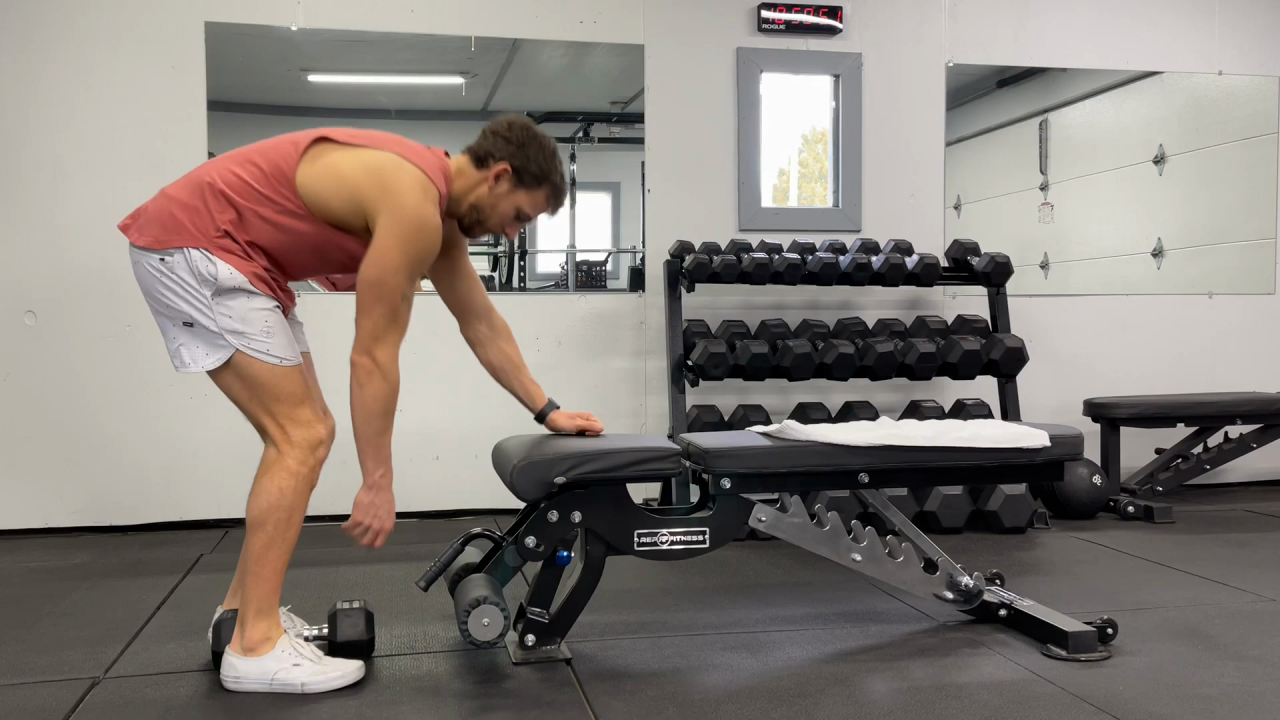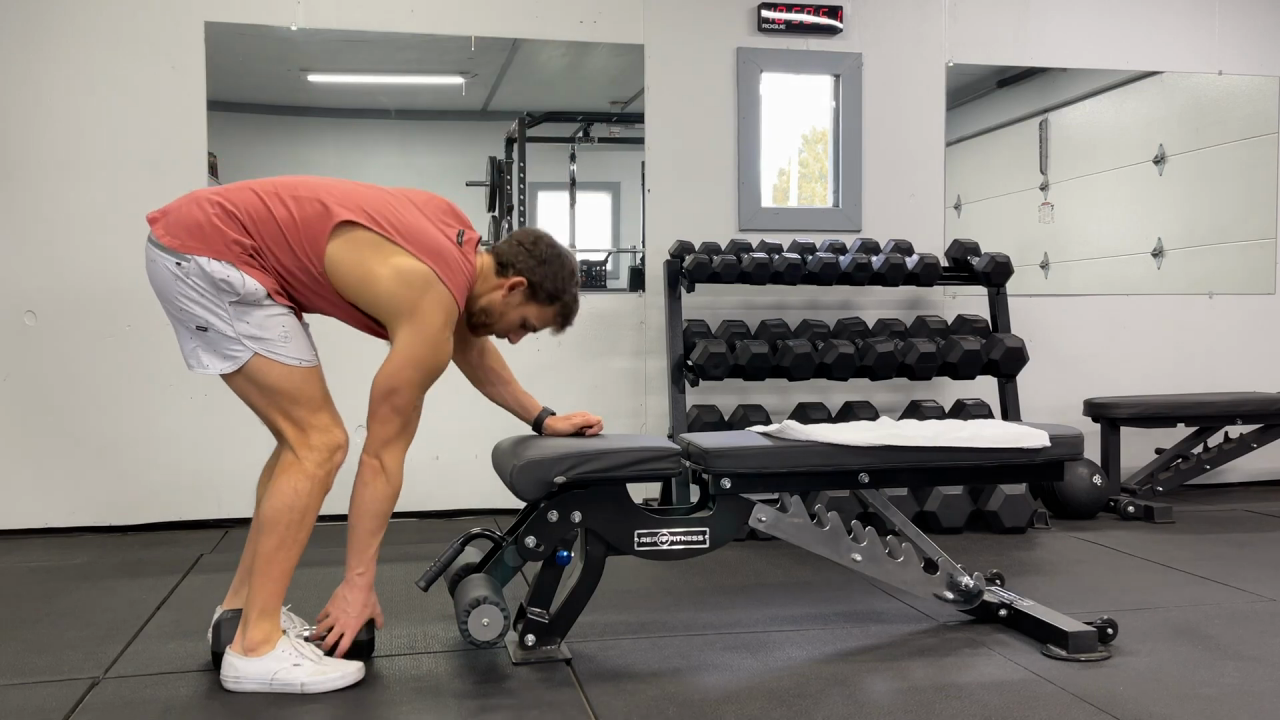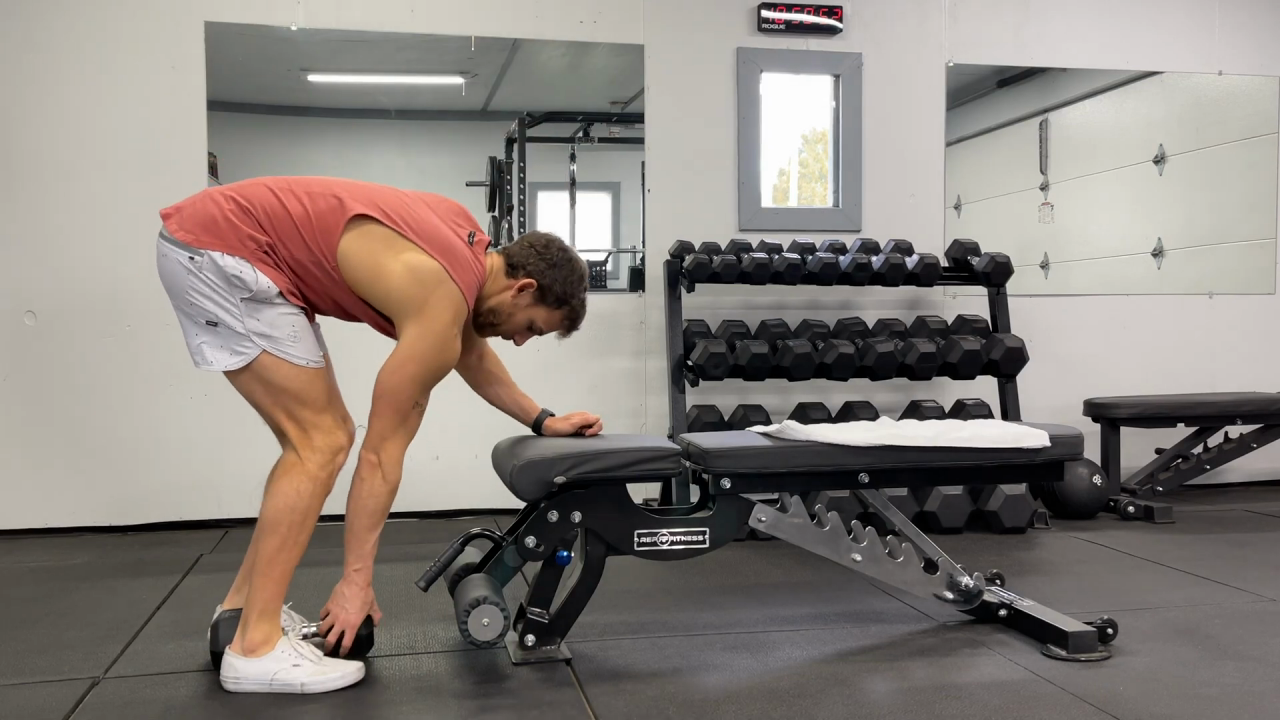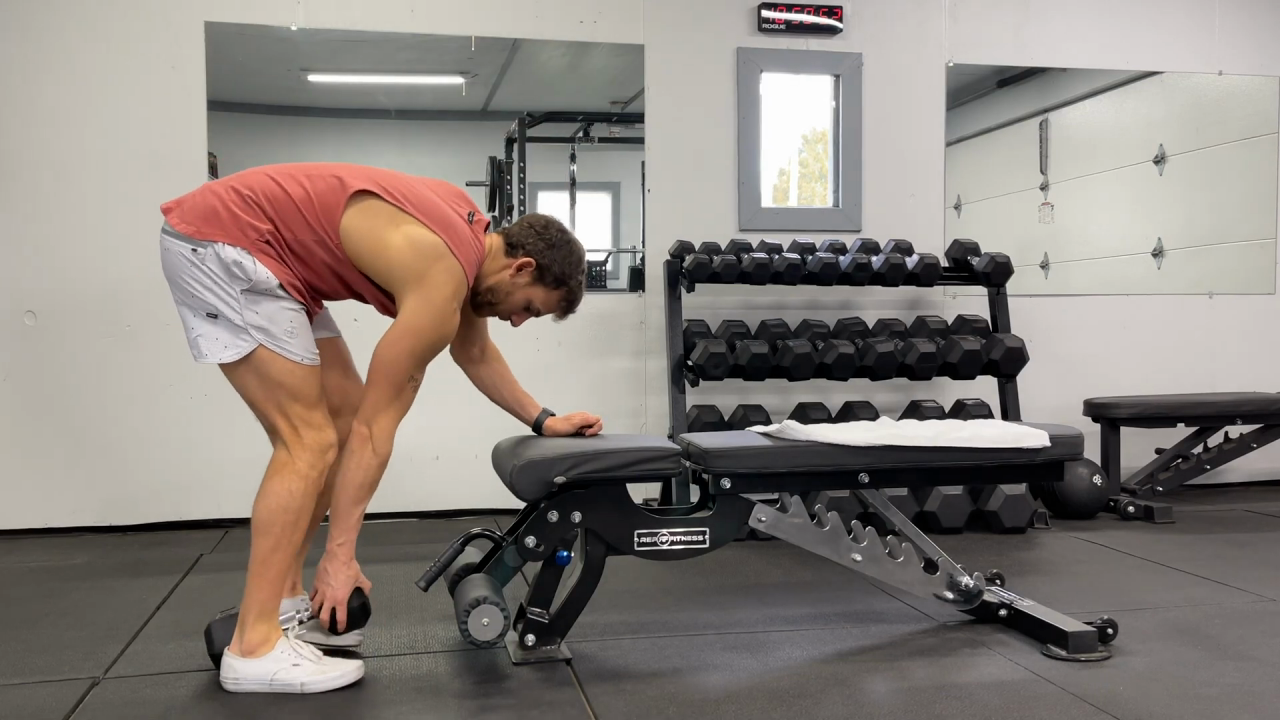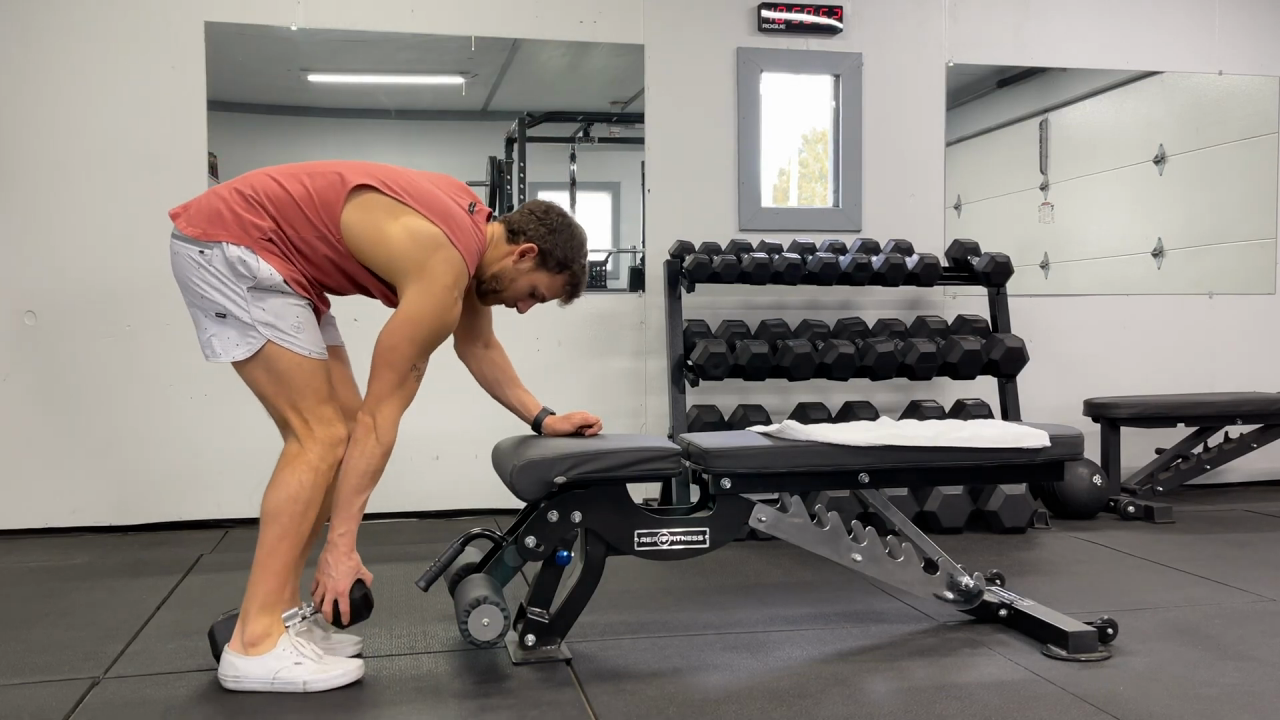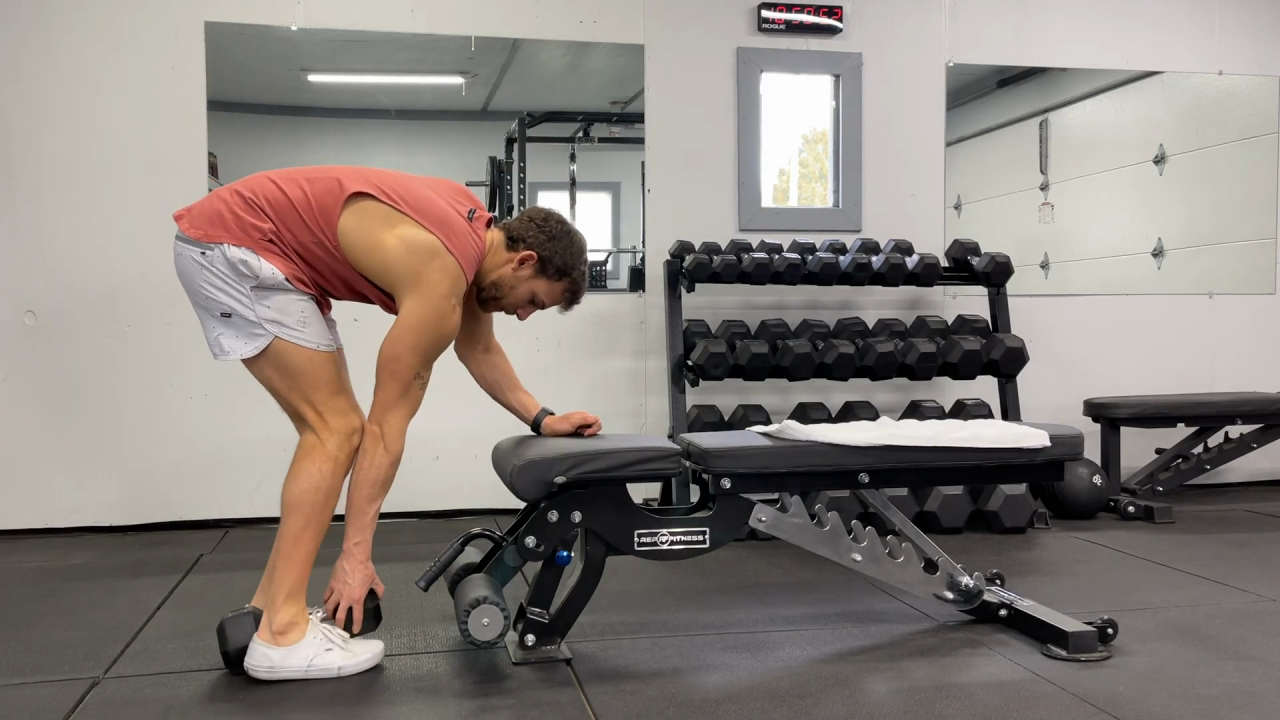
dt=0.2s
person 1, frame 1
left shoulder: (437, 190)
right shoulder: (414, 210)
left elbow: (477, 317)
right elbow: (374, 356)
left wrist: (545, 408)
right wrist: (378, 484)
left hip: (227, 251)
right hip: (188, 244)
left knee: (301, 433)
right knee: (302, 438)
left ankle: (244, 606)
right ankle: (254, 647)
person 1, frame 2
left shoulder: (457, 242)
right shoulder: (431, 311)
left elbow: (472, 348)
right elbow: (382, 456)
left wrist: (542, 418)
right wrist: (358, 583)
left hip: (206, 245)
right hip: (206, 252)
left knee: (307, 436)
right knee: (318, 443)
left ankle: (242, 608)
right ankle: (255, 647)
person 1, frame 3
left shoulder: (467, 246)
right shoulder: (439, 310)
left elbow: (473, 357)
right elbow: (382, 456)
left wrist: (542, 420)
right wrist: (356, 583)
left hip: (227, 246)
right hip: (218, 249)
left knee: (316, 435)
right knee: (321, 445)
left ankle: (246, 602)
right ankle: (256, 646)
person 1, frame 4
left shoulder: (467, 231)
right shoulder: (440, 286)
left elbow: (474, 351)
right elbow: (375, 429)
left wrist: (541, 418)
right wrist: (340, 557)
left hip: (245, 245)
right hip: (222, 241)
left knee: (343, 417)
right knee: (310, 442)
left ankle: (281, 601)
right ankle: (255, 646)
person 1, frame 5
left shoulder: (471, 224)
right shoulder: (441, 274)
left elbow: (477, 344)
right elbow: (381, 415)
left wrist: (541, 418)
right wrist: (340, 544)
left hip: (256, 248)
right hip: (229, 243)
left knee: (340, 427)
right knee: (321, 438)
left ankle: (271, 607)
right ankle: (256, 641)
person 1, frame 6
left shoulder: (473, 229)
right shoulder: (440, 284)
left elbow: (478, 348)
right elbow: (387, 426)
left wrist: (541, 418)
right wrist: (357, 554)
left hip: (256, 247)
right hip: (232, 244)
left knee: (338, 429)
right knee: (336, 430)
left ankle: (271, 606)
right ankle: (282, 633)
